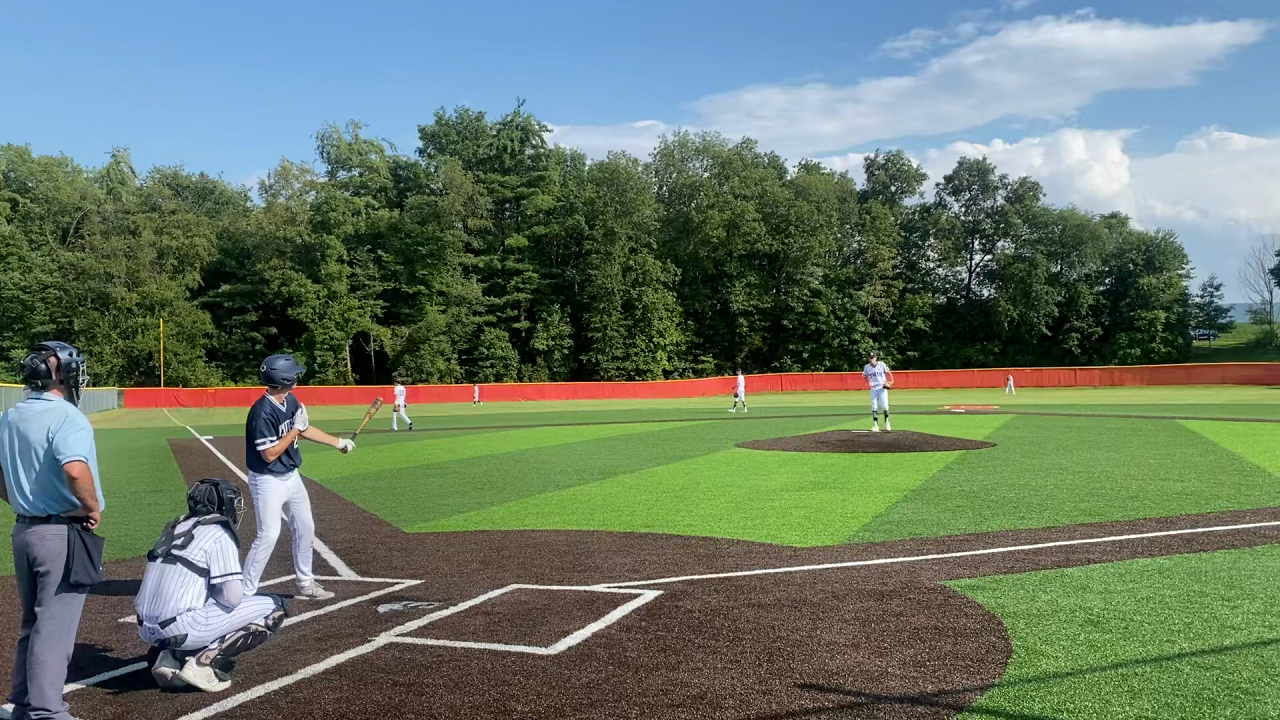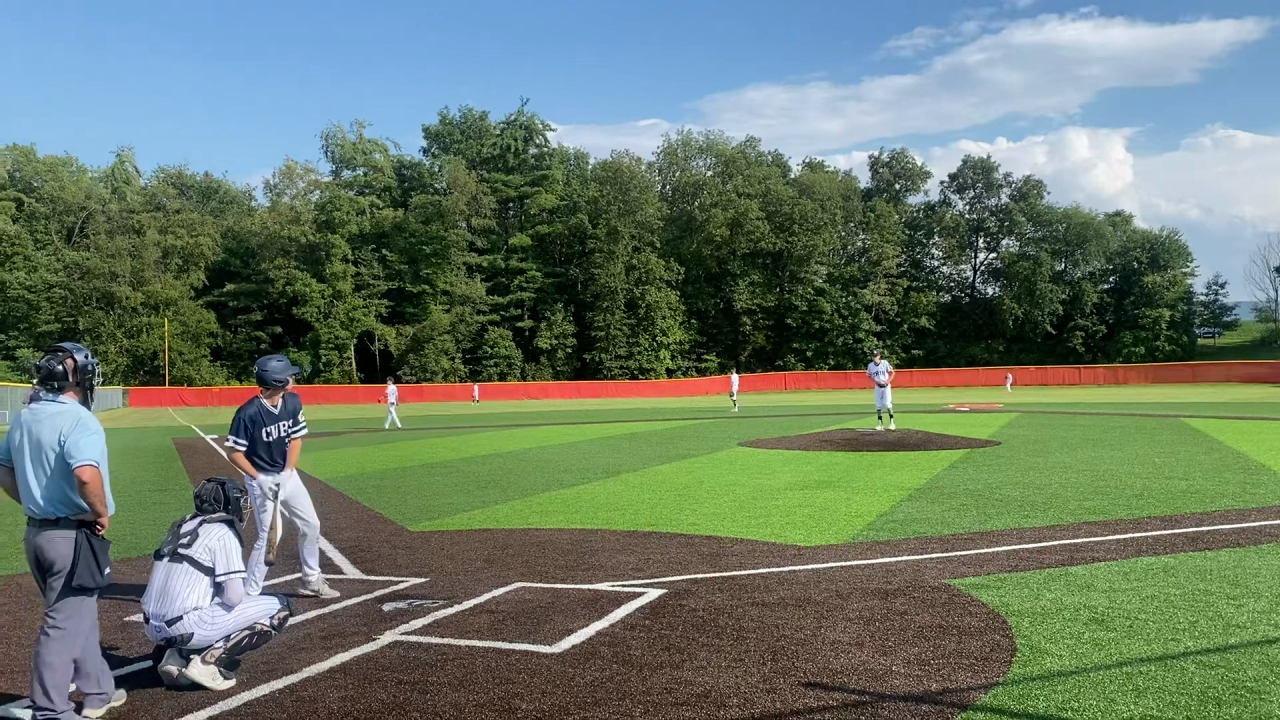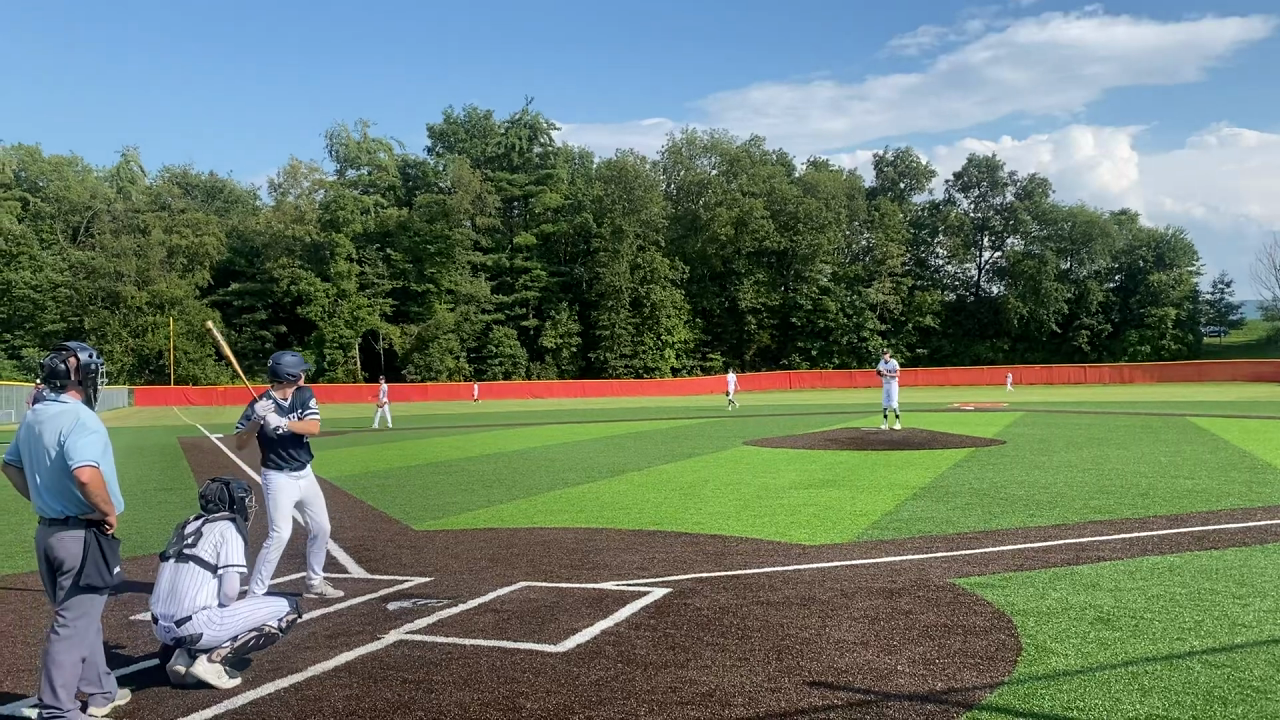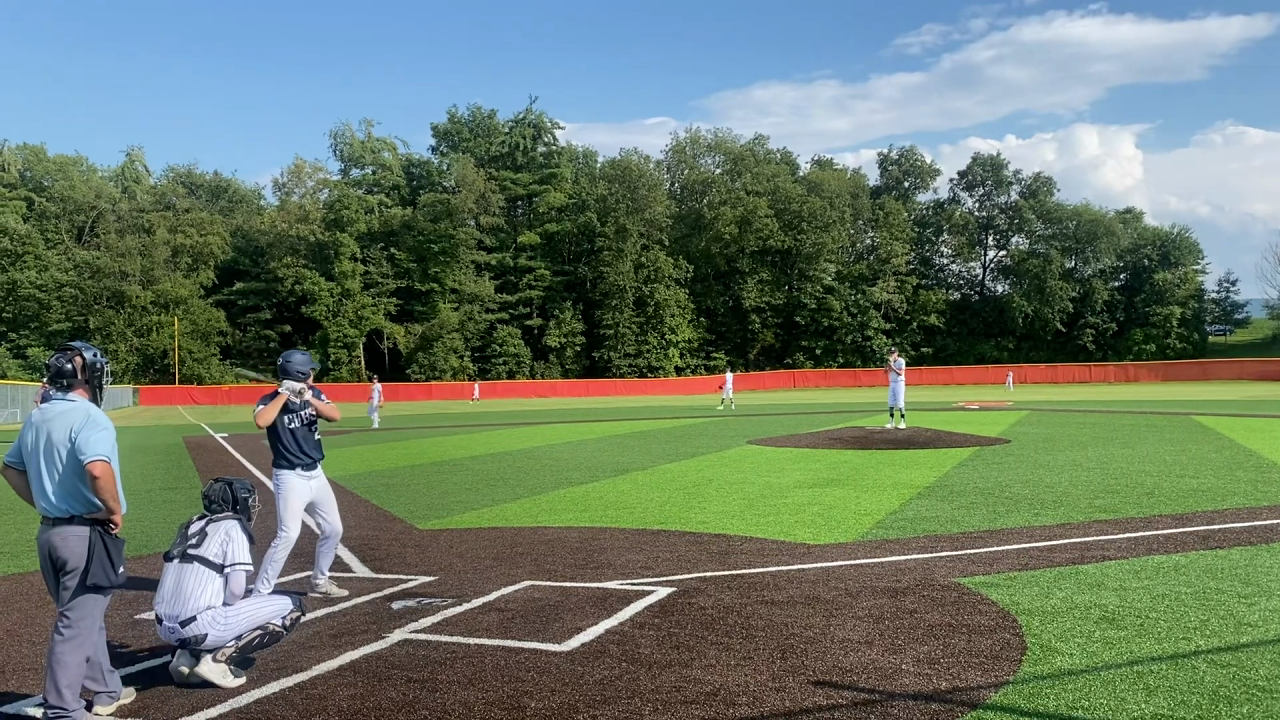
dt=0.4s
person 1, frame 1
right shoulder: (67, 416)
right elbow: (76, 469)
right wrist: (93, 508)
right hip: (62, 533)
left knee: (32, 622)
right knee: (55, 625)
person 1, frame 2
right shoulder: (79, 420)
right elbow: (86, 474)
right wrist: (102, 513)
left hip: (37, 532)
right hip: (73, 535)
left knee: (78, 615)
right knee: (63, 625)
person 1, frame 3
left shoulder: (33, 417)
right shoulder: (80, 418)
right elbow: (86, 475)
right wrist: (108, 512)
left hip: (47, 530)
right hip: (82, 535)
left knee: (81, 617)
right knee: (73, 624)
person 1, frame 4
left shoulder: (36, 418)
right shoulder: (89, 416)
right elbow: (98, 470)
right wrist: (115, 511)
left hip: (49, 531)
right hip: (85, 534)
left knee: (84, 616)
right knee: (76, 624)
person 2, frame 1
left shoulder: (291, 401)
right shoulder: (262, 411)
left elbow: (304, 430)
right elbow: (269, 454)
left wrist: (337, 442)
right wrist: (296, 428)
left hip: (291, 477)
right hip: (267, 481)
left knee: (305, 528)
right knee: (268, 536)
left ankle: (305, 584)
right ankle: (244, 595)
person 2, frame 2
left shoulder: (293, 401)
right shoulder: (248, 412)
left elbow: (297, 439)
right elbow: (234, 452)
left wrist: (287, 472)
right wrist: (258, 478)
left hip: (288, 475)
right hip: (262, 480)
left knee: (311, 525)
right knee: (268, 536)
left ankle: (311, 580)
right ankle: (249, 596)
person 2, frame 3
left shoulder: (305, 394)
right shoulder: (259, 404)
left elbow: (314, 427)
right elbow: (240, 444)
left wrist: (283, 421)
right wrist: (259, 421)
left hip: (305, 474)
right hip: (278, 478)
left knee: (321, 528)
right knee: (279, 535)
left ankle: (315, 583)
right ankle: (254, 595)
person 2, frame 4
left shoulder: (312, 395)
right shoulder: (272, 400)
left elbow: (335, 416)
right elbow: (261, 421)
left wrist: (307, 397)
right wrist: (284, 393)
left hip: (316, 475)
right hip: (289, 478)
left knee: (333, 529)
right knee: (288, 535)
left ankle: (320, 582)
right ankle: (260, 593)
person 3, frame 1
left shoulder: (176, 526)
right shoulder: (219, 533)
right elbow: (233, 598)
left hip: (147, 629)
right hip: (180, 627)
right knee: (274, 608)
left ankle: (170, 659)
right ankle: (202, 663)
person 3, frame 2
left shoulder: (183, 525)
right shoulder: (225, 531)
right elbow: (233, 597)
right wrist: (224, 595)
left hip: (153, 627)
right hip: (186, 626)
right knee: (279, 607)
left ankle: (177, 657)
right ankle: (207, 662)
person 3, frame 3
left shoulder: (188, 526)
right shoulder: (228, 527)
right elbow: (230, 591)
right wrist: (223, 613)
left hip: (161, 627)
right hip: (194, 626)
right knee: (288, 609)
left ankle: (184, 656)
right ankle: (213, 660)
person 3, frame 4
left shoulder: (191, 526)
right shoulder: (233, 526)
right elbow: (236, 590)
right wrist: (226, 613)
left hip: (164, 627)
right hip: (198, 626)
right knee: (291, 607)
left ankle: (187, 656)
right ankle: (218, 660)
